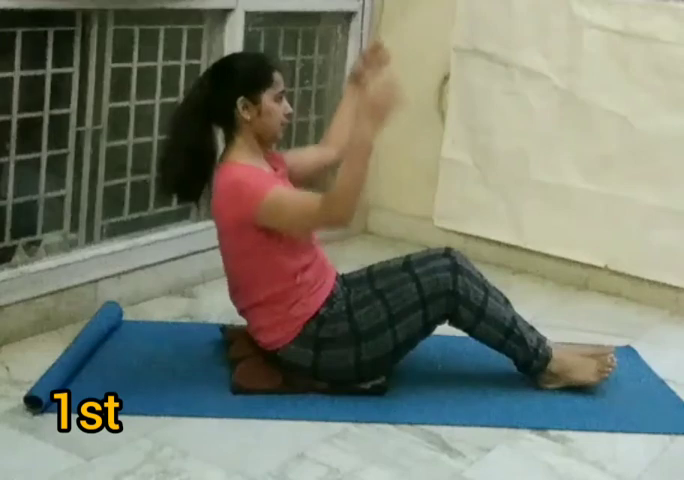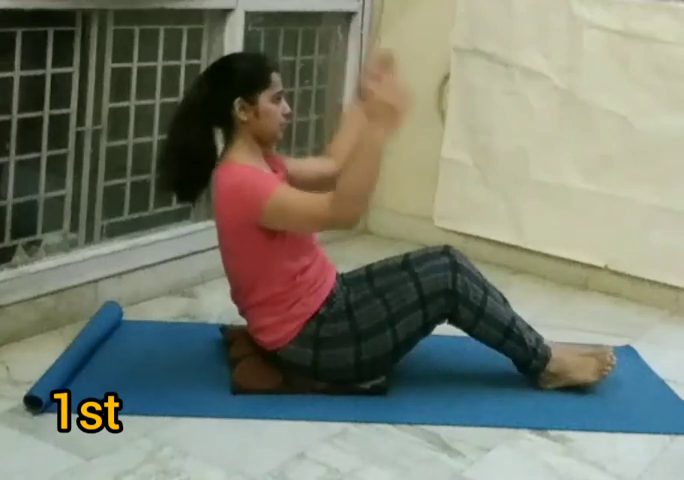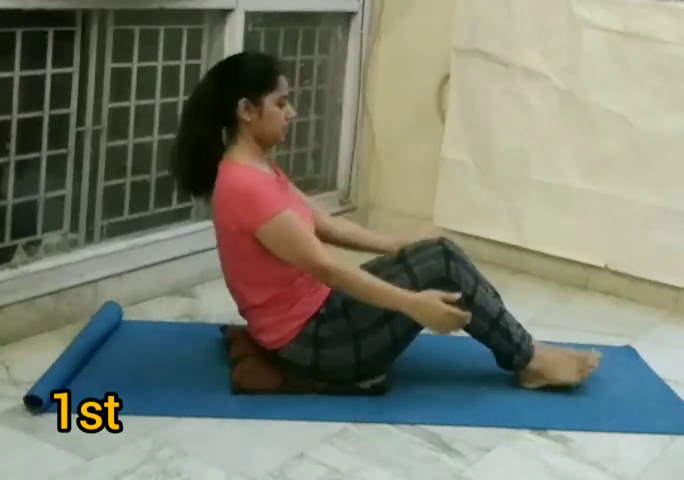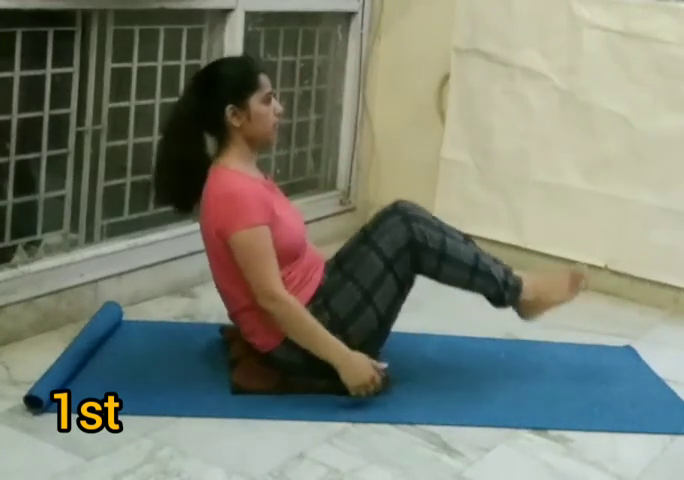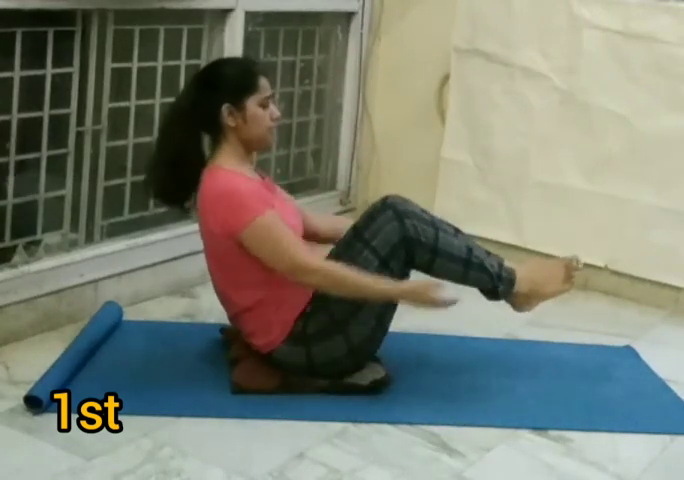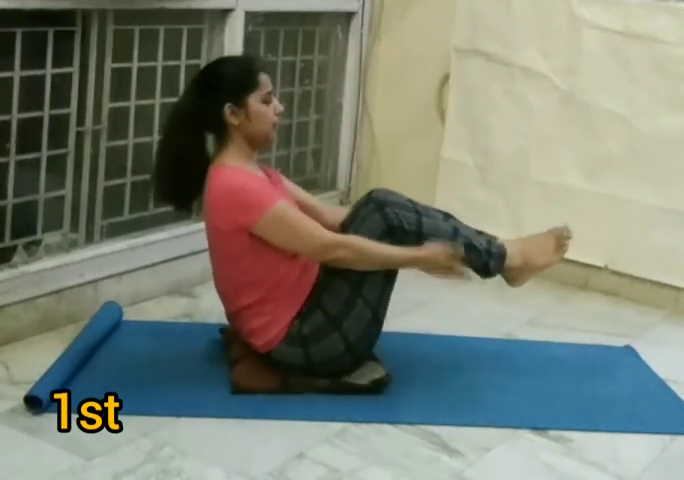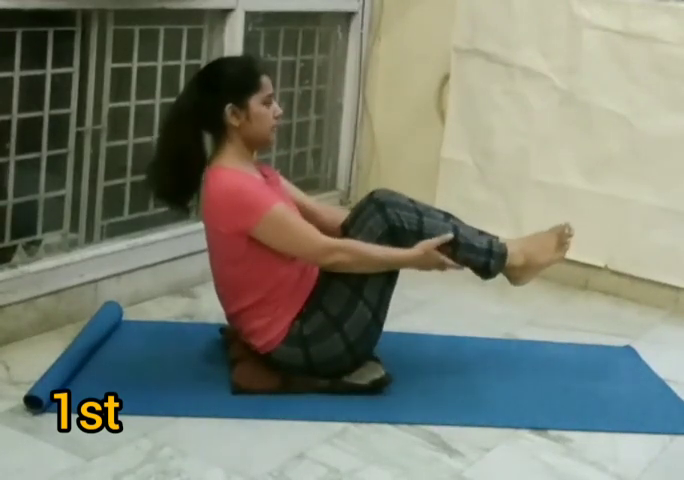
dt=0.7s
person 1, frame 1
left shoulder: (259, 163)
right shoulder: (241, 184)
left elbow: (330, 152)
right elbow: (334, 213)
left wrist: (356, 86)
right wrist: (370, 125)
left hip: (324, 302)
right hip: (311, 339)
left knee: (446, 262)
right knee: (447, 278)
left ankle: (538, 351)
right ankle: (545, 363)
person 1, frame 2
left shoulder: (255, 164)
right shoulder: (244, 184)
left elbow: (329, 166)
right elbow: (341, 212)
left wrist: (362, 104)
right wrist: (379, 129)
left hip: (323, 304)
right hip: (311, 339)
left knee: (445, 259)
right knee: (447, 278)
left ankle: (536, 350)
right ankle: (544, 364)
person 1, frame 3
left shoulder: (258, 170)
right shoulder: (245, 187)
left elbow: (325, 225)
right elbow: (323, 267)
left wrist: (400, 248)
right wrist: (413, 304)
left hip: (318, 312)
right hip: (310, 341)
left knee: (438, 252)
right knee: (442, 265)
left ankle: (519, 350)
right ankle: (527, 361)
person 1, frame 4
left shoulder: (239, 175)
right shoulder: (235, 192)
right elbow: (271, 297)
left wrist: (361, 281)
right wrist: (343, 357)
left hip: (312, 306)
right hip: (299, 341)
left knee: (401, 220)
right knee: (404, 227)
left ankle: (513, 288)
right ankle: (518, 291)
person 1, frame 5
left shoulder: (240, 176)
right shoulder: (230, 191)
left elbow: (310, 225)
right elbow: (304, 268)
left wrist: (377, 237)
right wrist: (400, 290)
left hip: (305, 313)
right hip: (303, 341)
left knee: (394, 216)
right knee: (397, 221)
left ankle: (505, 279)
right ankle: (511, 284)
person 1, frame 6
left shoulder: (249, 173)
right shoulder: (237, 187)
left elbow: (326, 216)
right elbow: (331, 248)
left wrist: (417, 230)
right wrist: (418, 258)
left hip: (303, 311)
right hip: (304, 339)
left knee: (379, 208)
right knee: (383, 213)
left ankle: (497, 255)
right ankle: (504, 259)
person 1, frame 7
left shoulder: (247, 172)
right shoulder: (235, 189)
left elbow: (323, 216)
right elbow: (330, 252)
left wrist: (415, 231)
right wrist: (411, 257)
left hip: (304, 311)
right hip: (305, 341)
left knee: (382, 208)
right knee: (387, 215)
left ankle: (499, 252)
right ankle: (506, 258)
